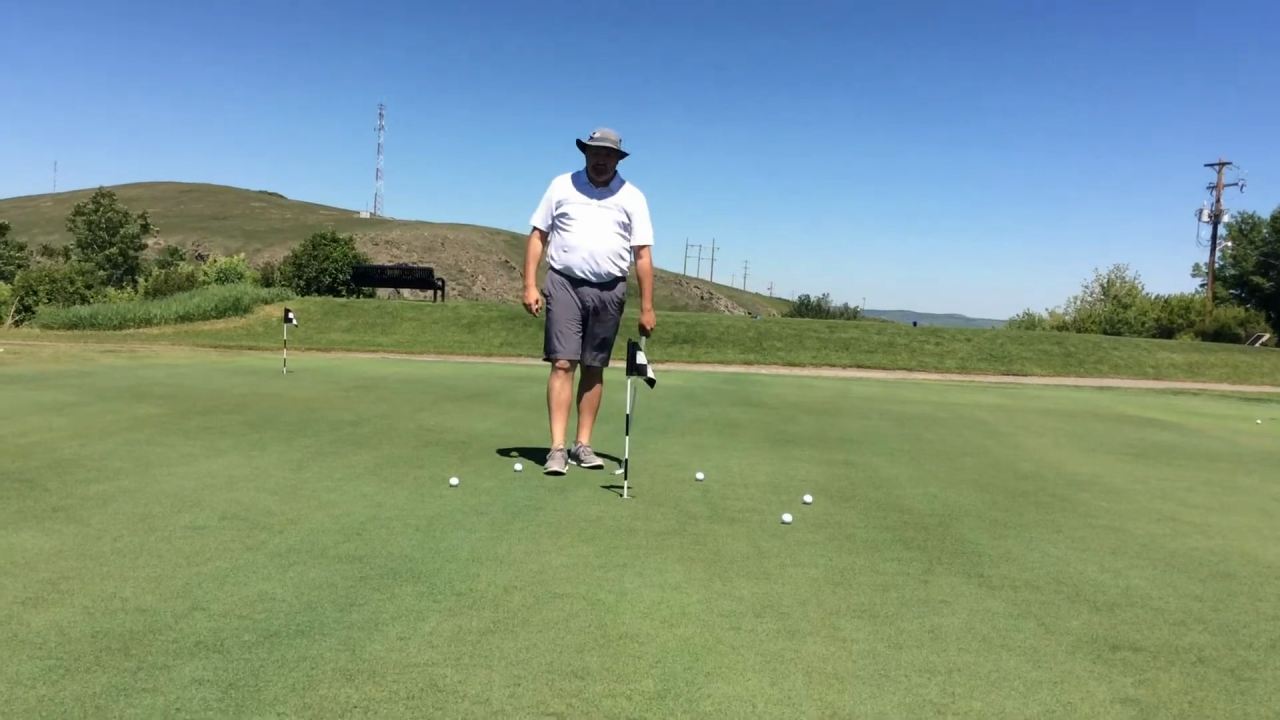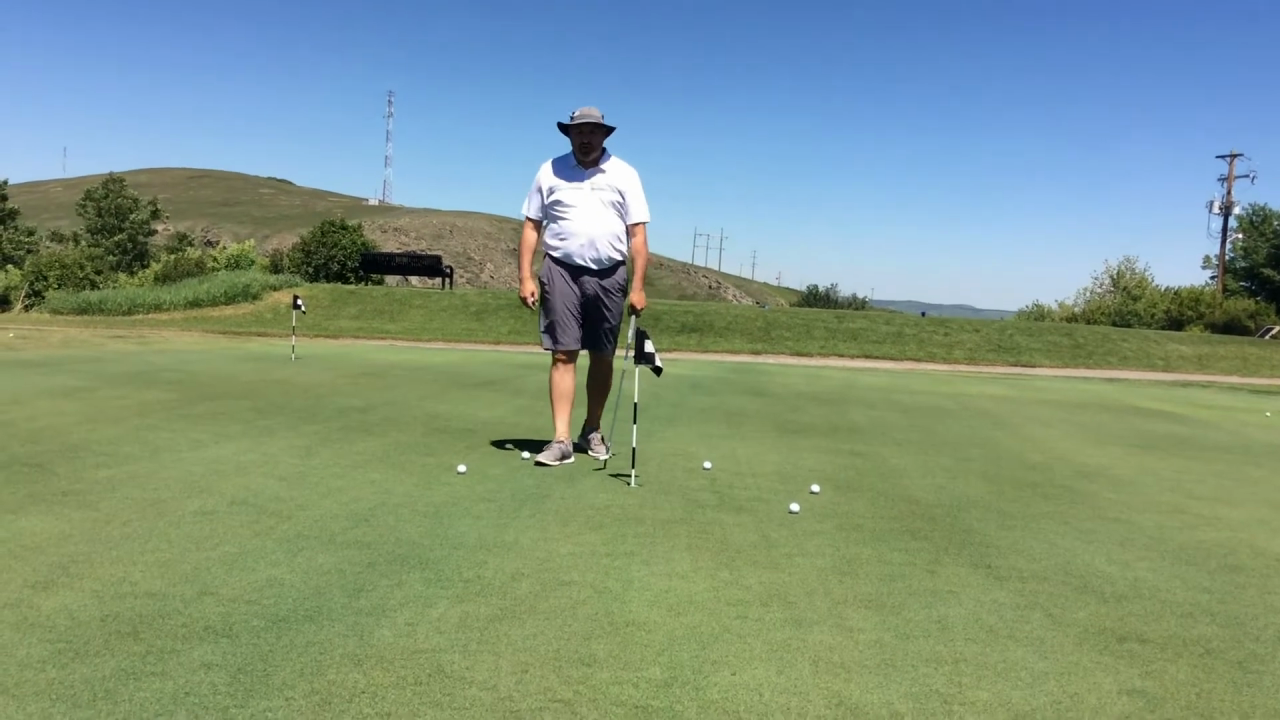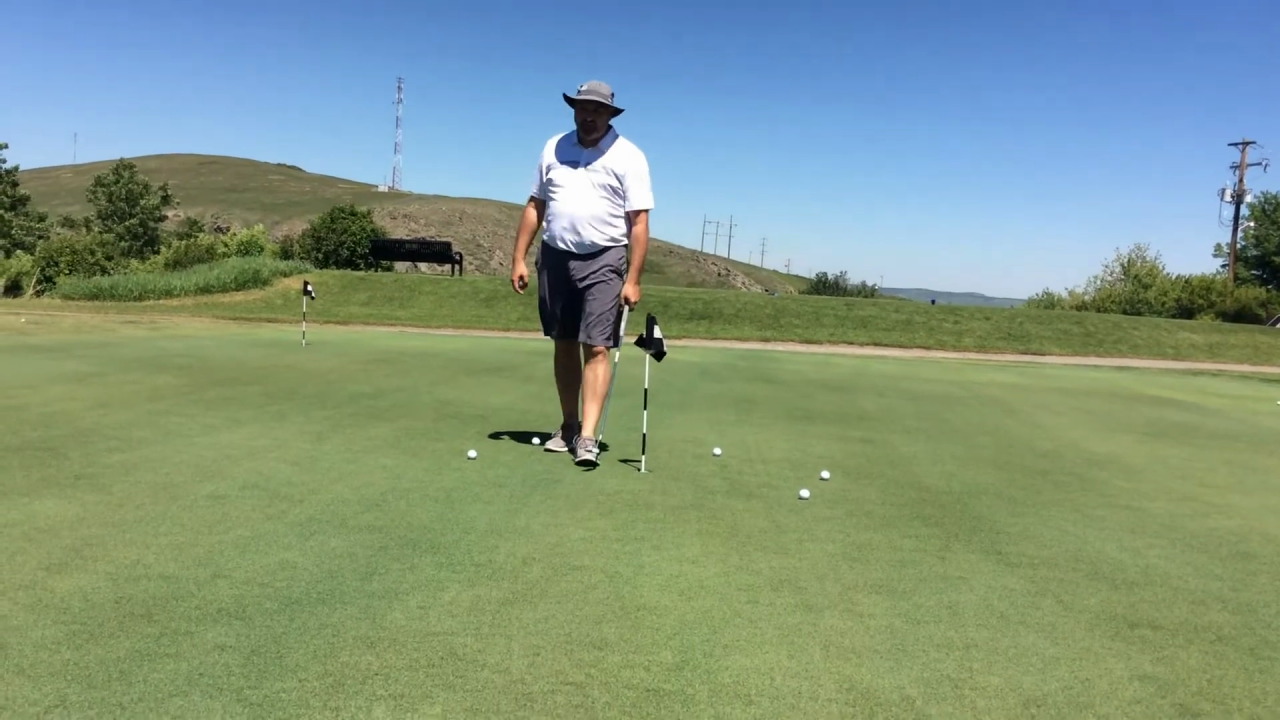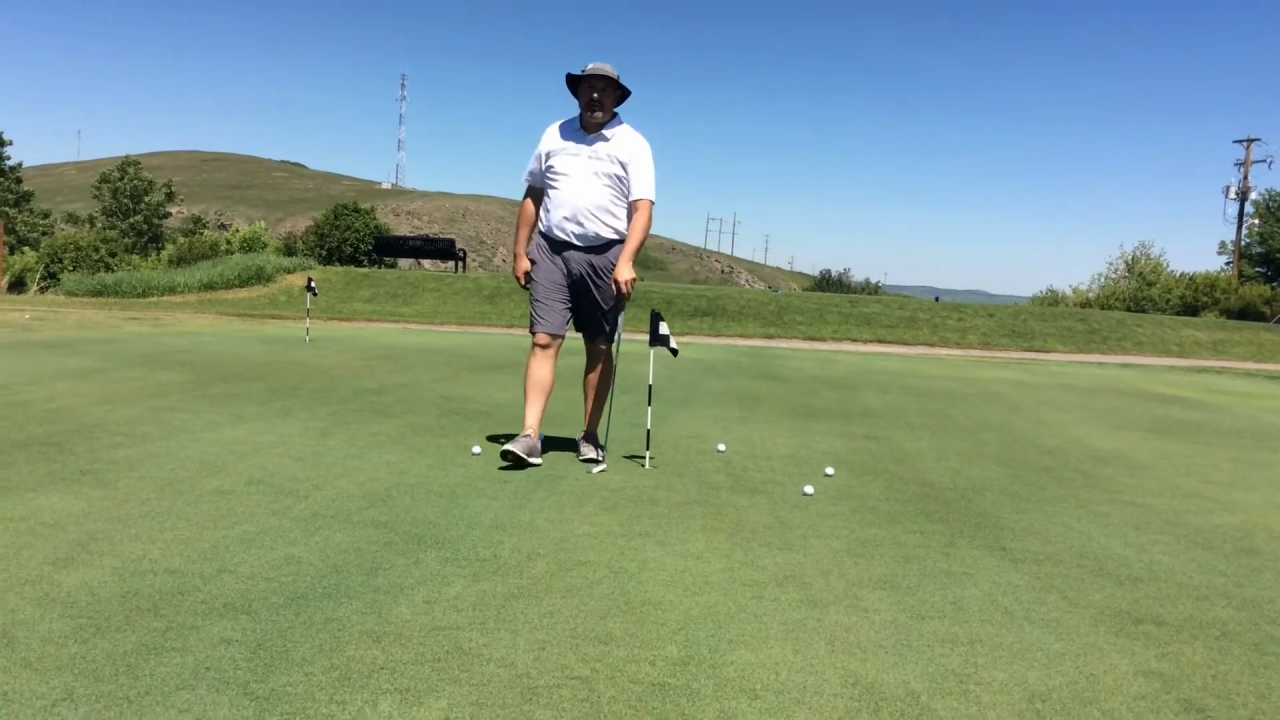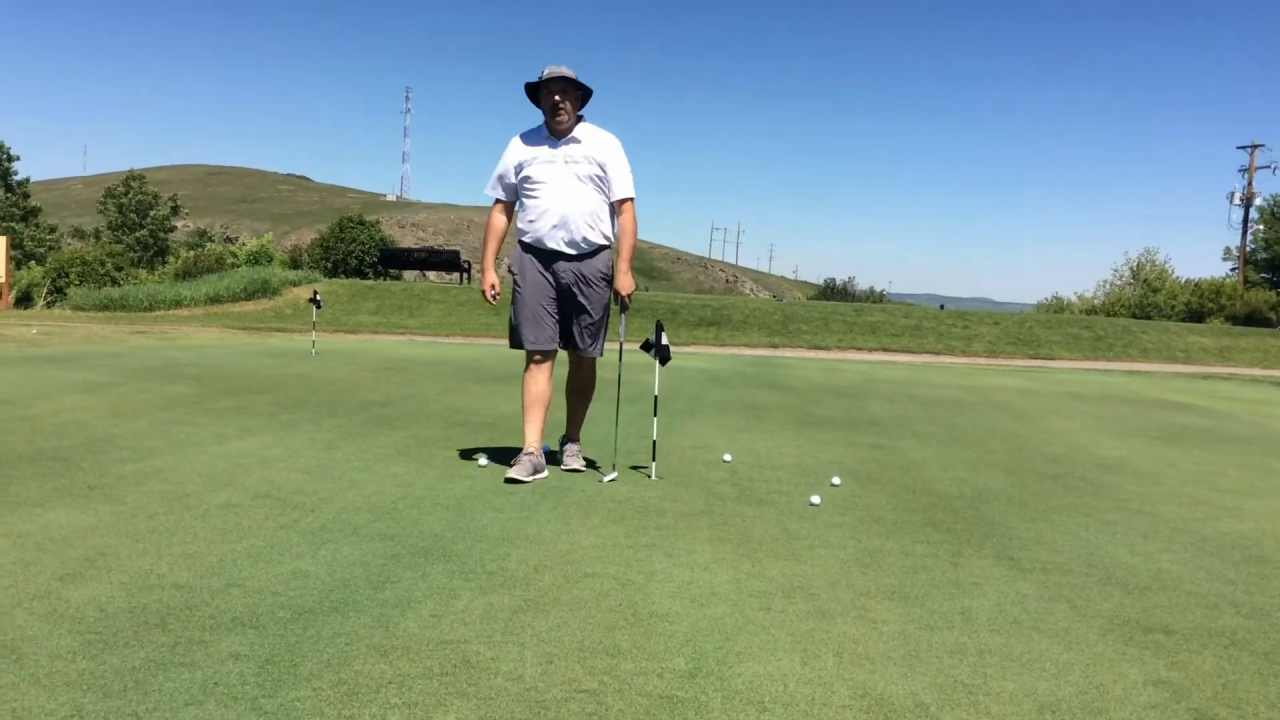
dt=1s
person 1, frame 1
left shoulder: (632, 197)
right shoulder: (561, 186)
left elbow: (642, 254)
right elbow: (537, 236)
left wrist: (647, 307)
right wrist: (530, 285)
left hip: (609, 290)
right hip: (564, 284)
left knee: (593, 368)
right knee: (562, 364)
left ankle: (582, 444)
right ankle: (558, 447)
person 1, frame 2
left shoulder: (624, 174)
right shoulder: (550, 171)
left elbow: (637, 233)
right elbow: (531, 226)
left wrist: (638, 286)
right wrist: (526, 276)
left hip: (609, 275)
right hip: (562, 272)
left knee: (602, 357)
right knee: (563, 355)
left ankle: (592, 430)
right ankle: (561, 440)
person 1, frame 3
left shoulder: (628, 156)
right shoulder: (554, 148)
left elbow: (639, 222)
right elbow: (535, 206)
left wrist: (633, 279)
right wrist: (519, 258)
left hip: (603, 262)
right hip: (555, 258)
left knee: (597, 348)
right knee: (564, 345)
left ankle: (587, 438)
right ankle: (569, 424)
person 1, frame 4
left shoulder: (633, 144)
right shoulder: (554, 135)
left elbow: (642, 208)
right elbow: (532, 197)
left wrist: (626, 260)
right wrist: (520, 253)
left hip: (604, 255)
right hip: (552, 251)
left knee: (599, 347)
right knee: (544, 341)
left ankle: (589, 434)
right ankle: (530, 436)
person 1, frame 5
left shoulder: (605, 145)
right shoulder: (521, 146)
left elbow: (625, 210)
right elbow: (501, 209)
left wrist: (624, 270)
right wrist: (488, 266)
left hip: (591, 263)
right hip: (535, 260)
left knee: (584, 358)
right knee: (538, 356)
left ankle: (571, 440)
right ankle: (532, 451)
